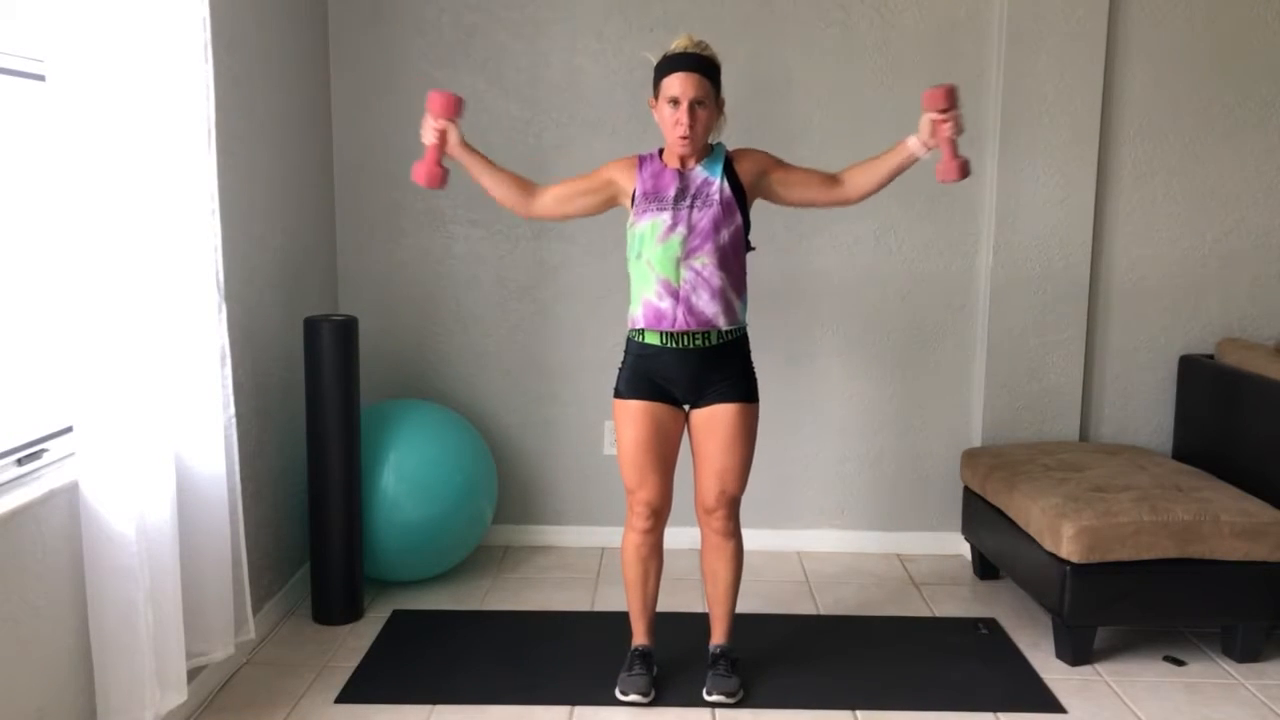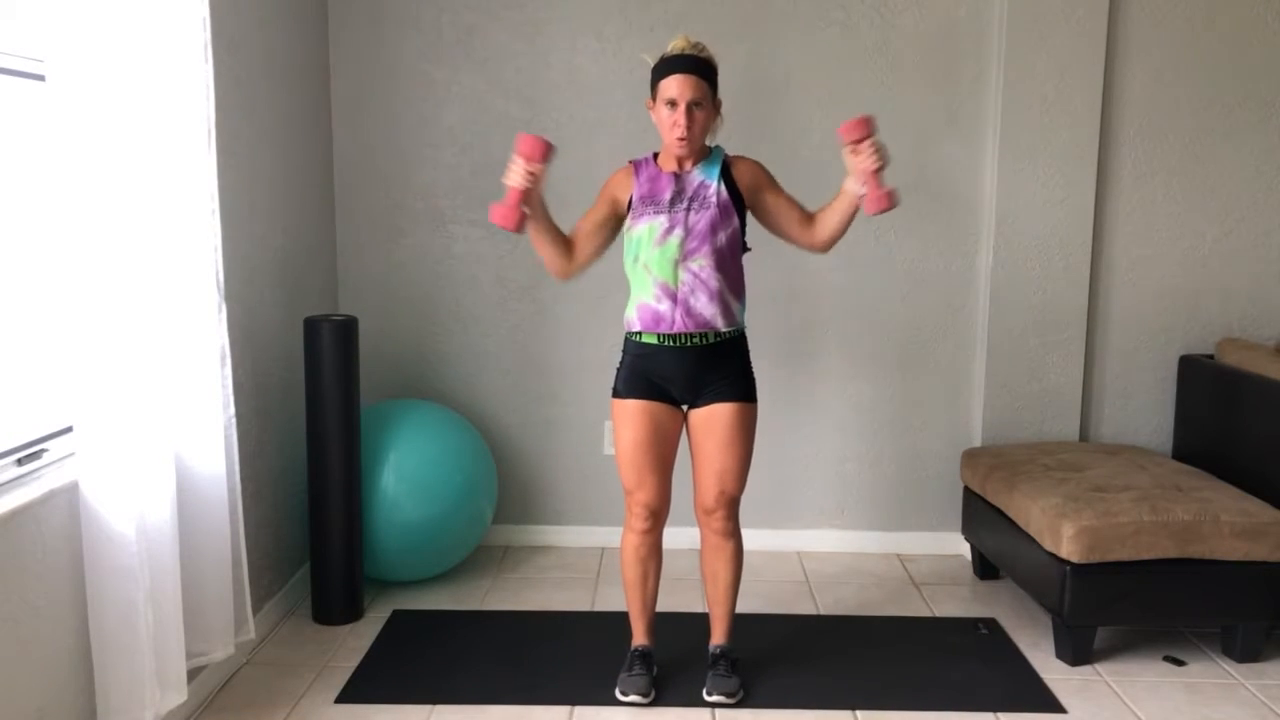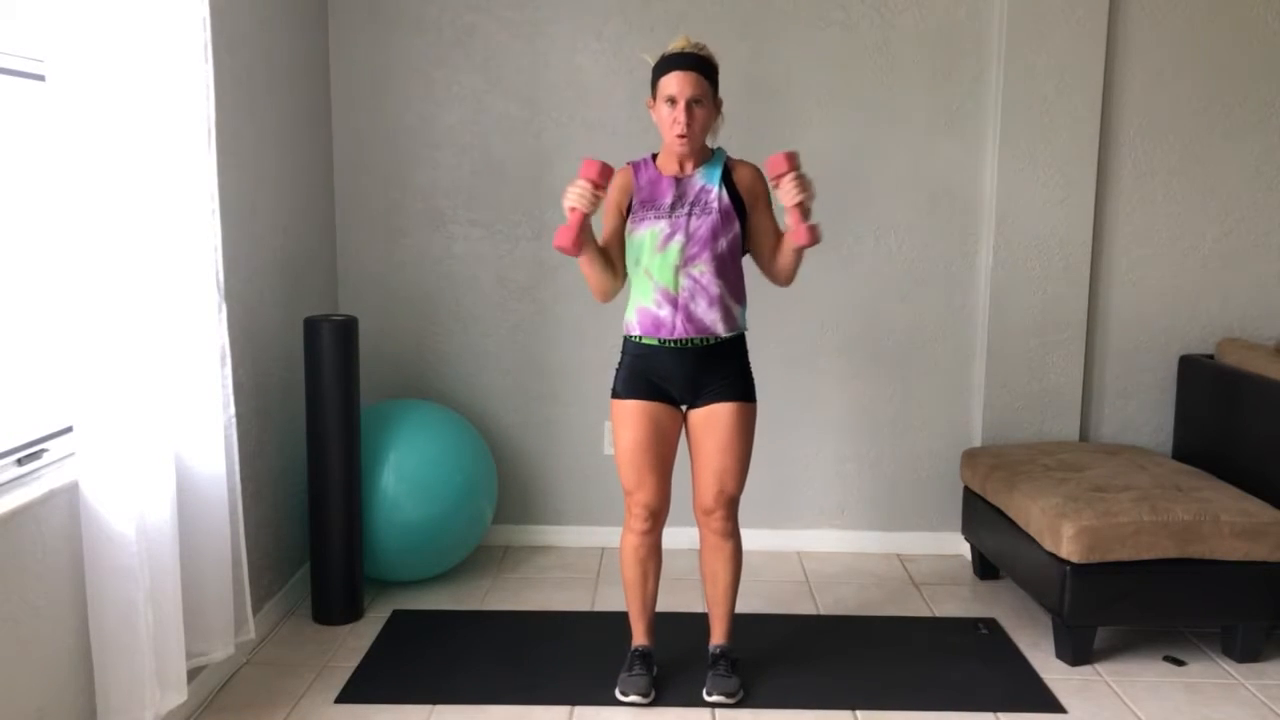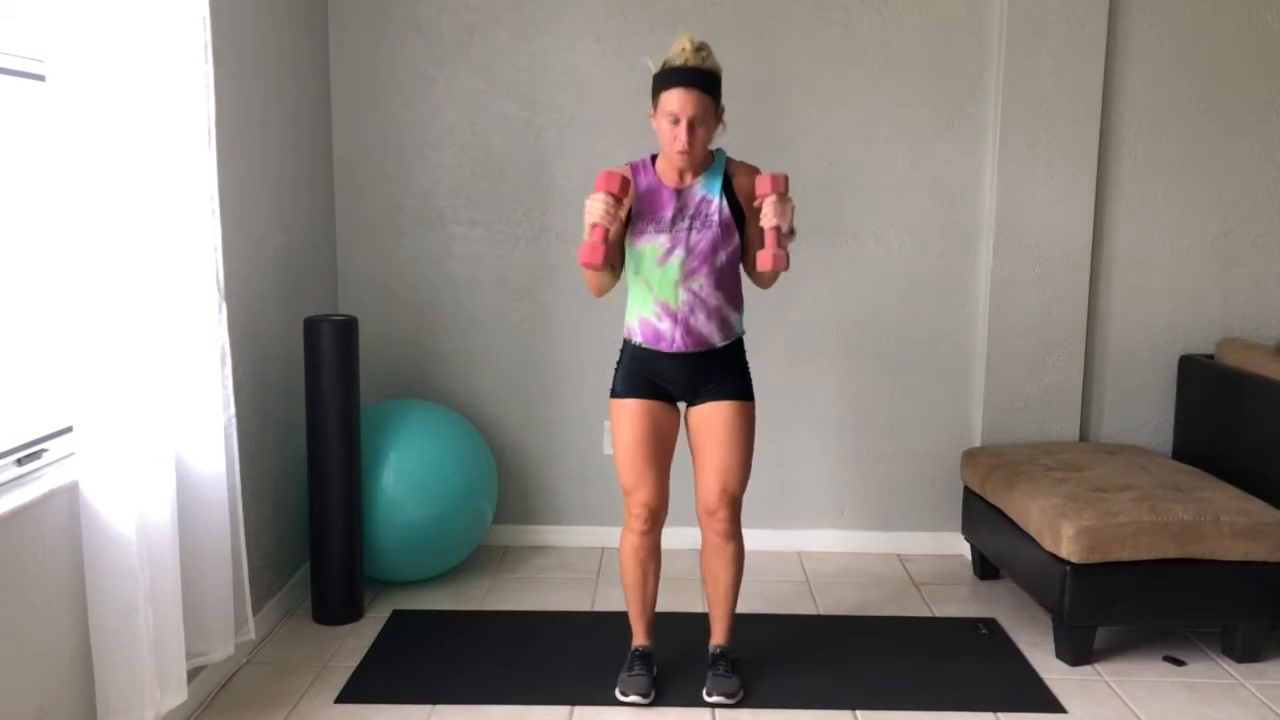
dt=0.2s
person 1, frame 1
left shoulder: (745, 170)
right shoulder: (627, 176)
left elbow: (842, 186)
right elbow: (531, 201)
left wrist: (917, 143)
right wrist: (457, 148)
left hip: (722, 362)
right hip: (648, 361)
left knee: (720, 512)
right knee: (645, 511)
left ankle: (720, 649)
right ankle: (641, 647)
person 1, frame 2
left shoulder: (741, 175)
right shoulder: (627, 182)
left elbow: (816, 235)
right elbow: (565, 263)
left wrist: (857, 181)
right wrist: (527, 201)
left hip: (720, 362)
right hip: (646, 361)
left knee: (719, 513)
right knee: (643, 512)
left ankle: (720, 649)
right ankle: (641, 648)
person 1, frame 3
left shoulder: (740, 179)
right shoulder: (628, 182)
left elbow: (780, 271)
right elbow: (604, 287)
left wrist: (797, 215)
right wrist: (579, 224)
left hip: (720, 363)
right hip: (646, 362)
left knee: (718, 514)
right knee: (643, 514)
left ankle: (720, 649)
right ankle: (640, 648)
person 1, frame 4
left shoulder: (741, 181)
right shoulder: (628, 183)
left elbow: (763, 276)
right elbow: (599, 284)
left wrist: (778, 234)
right wrist: (596, 231)
left hip: (719, 364)
right hip: (643, 363)
left knee: (720, 513)
right knee: (642, 513)
left ankle: (720, 648)
right ankle: (640, 648)
